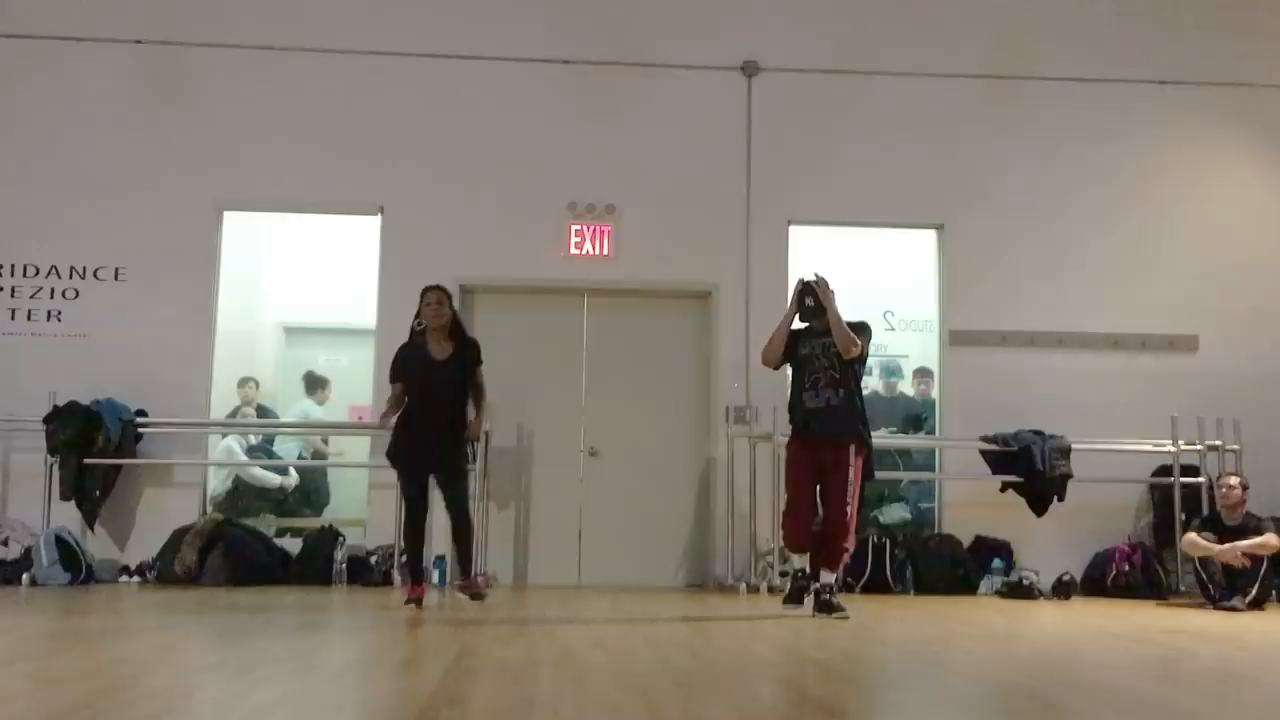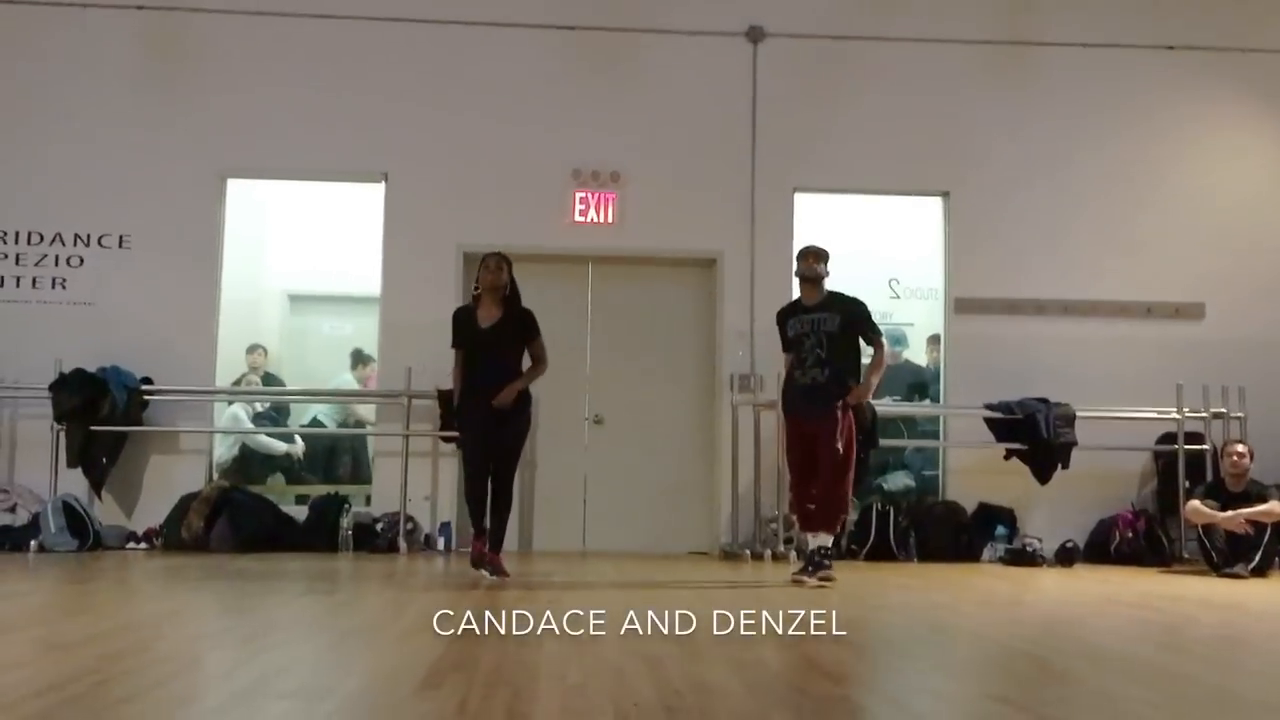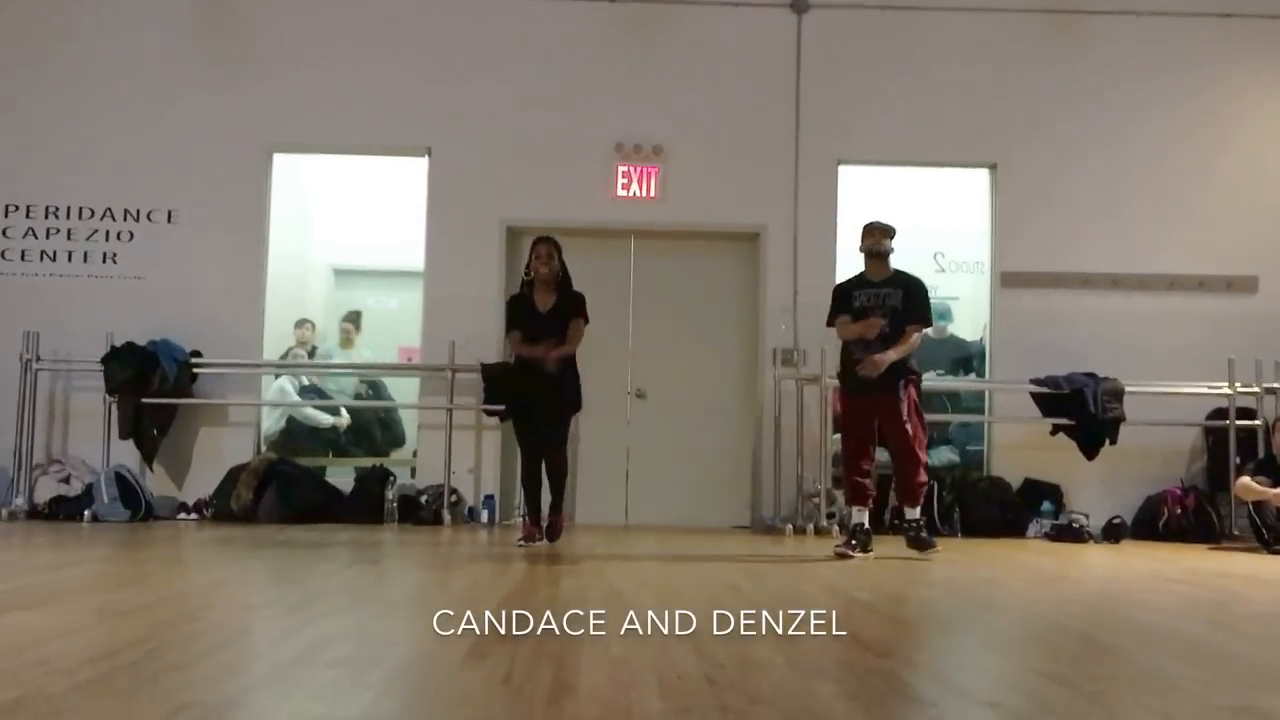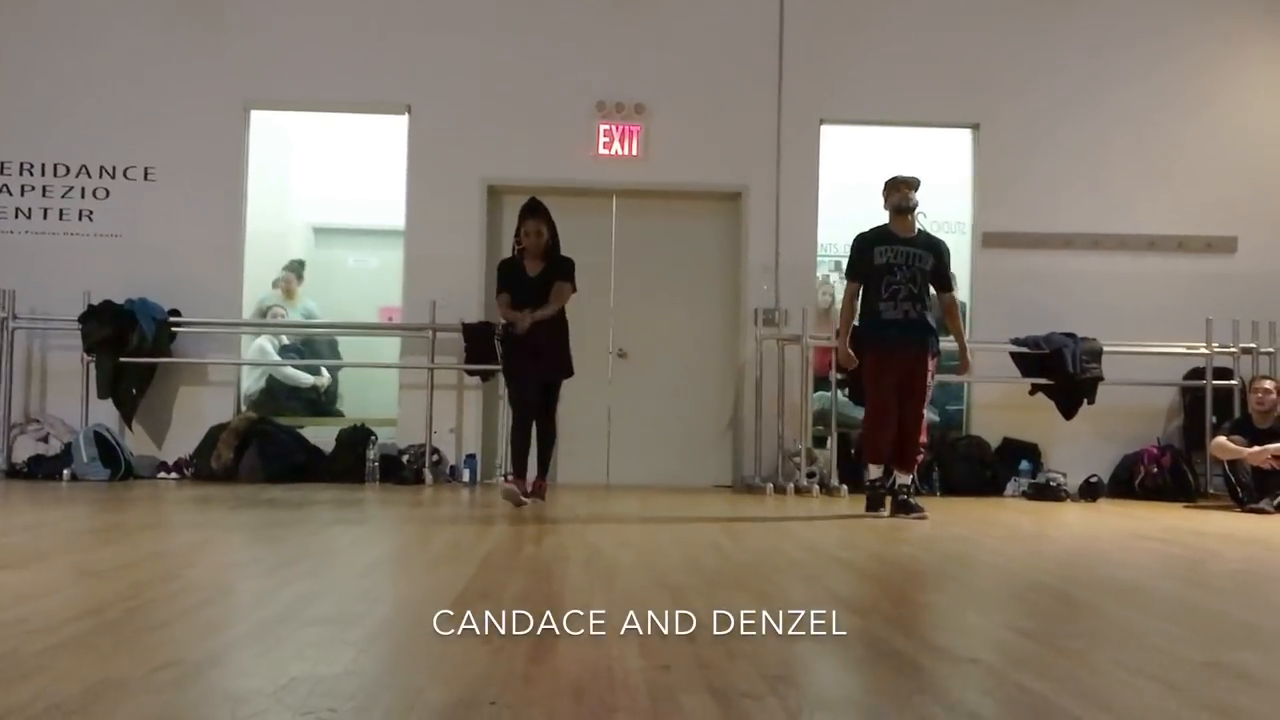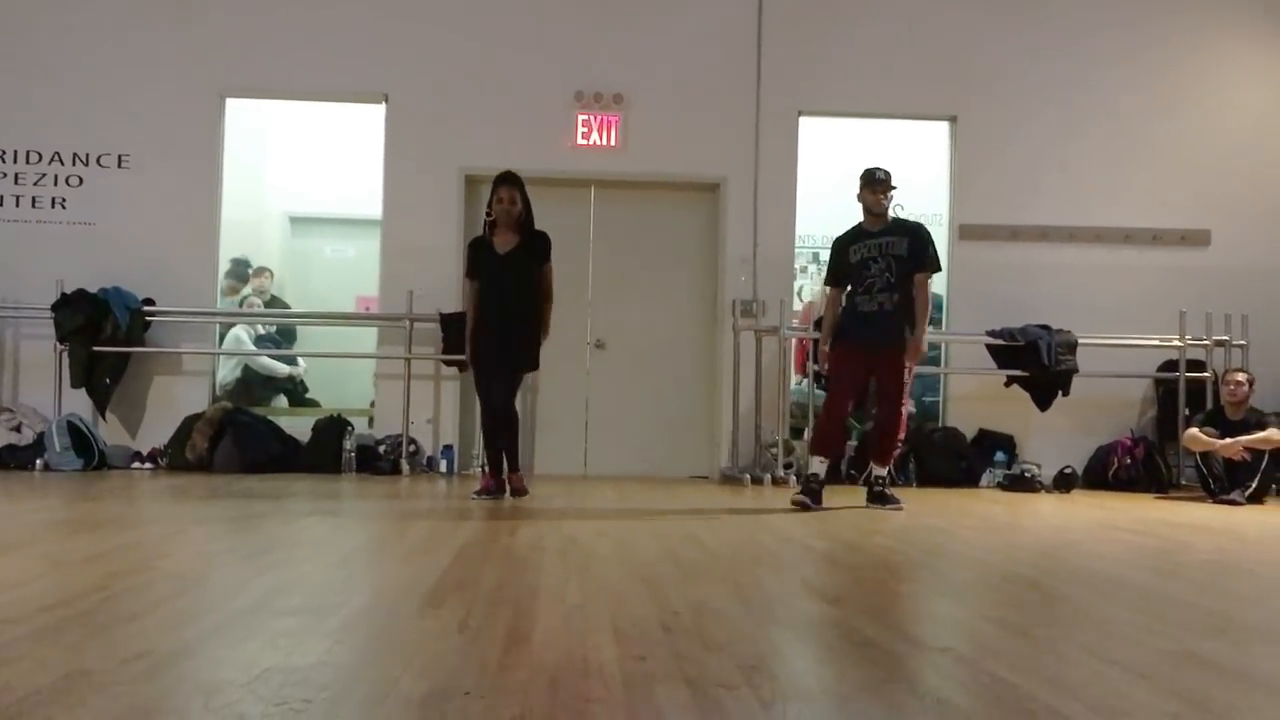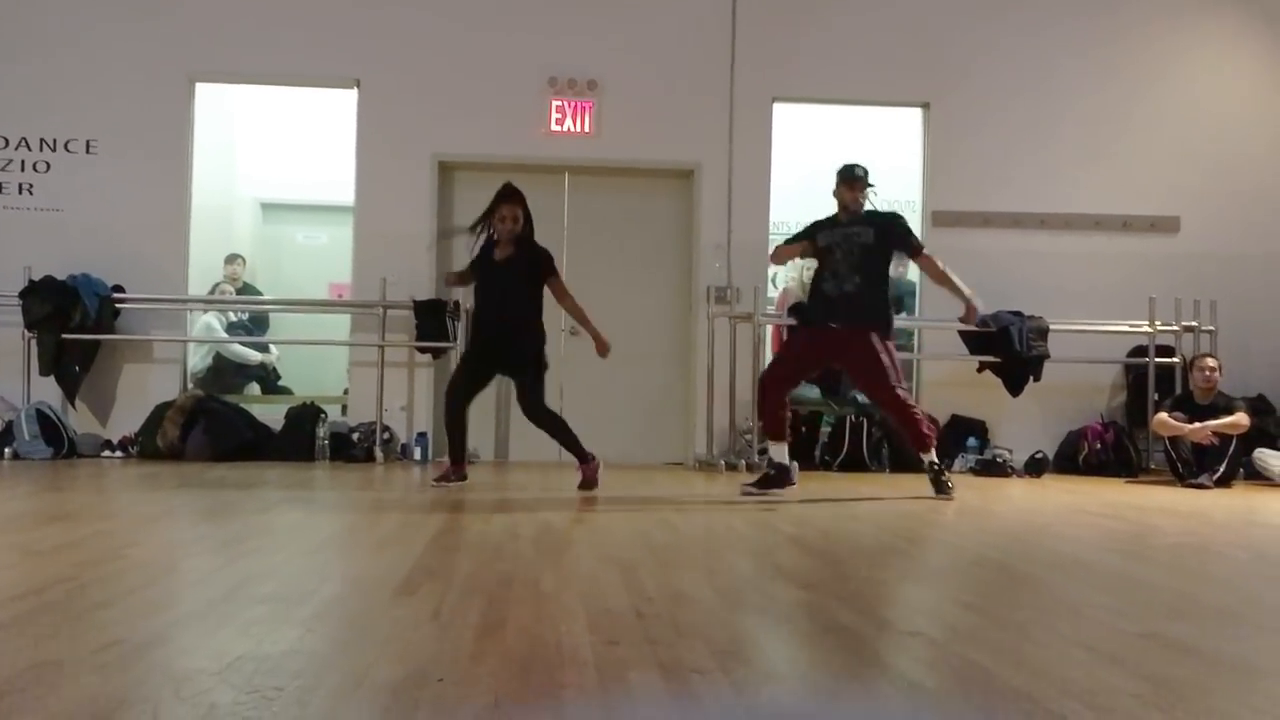
dt=0.7s
person 1, frame 1
left shoulder: (858, 330)
right shoulder: (796, 337)
left elbow: (849, 349)
right elbow: (768, 359)
left wrist: (829, 305)
right wrist: (791, 311)
left hip: (845, 438)
right hip: (804, 437)
left knee: (839, 516)
right knee: (797, 511)
left ankle: (826, 590)
right ankle: (800, 575)
person 1, frame 2
left shoulder: (849, 308)
right shoulder: (786, 315)
left elbow: (879, 346)
left wrist: (870, 381)
right wrist: (788, 395)
left hip: (836, 405)
right hip: (797, 409)
left knee: (834, 477)
right knee: (802, 483)
left ankle: (824, 551)
right ankle: (813, 552)
person 1, frame 3
left shoulder: (911, 286)
right shoulder: (846, 290)
left elbow: (913, 335)
right elbow: (841, 329)
left wrist: (887, 357)
right wrist: (862, 327)
left hip: (897, 378)
right hip: (856, 382)
left knee: (908, 451)
right knee: (855, 457)
left ankle: (914, 525)
right ankle: (860, 531)
person 1, frame 4
left shoulder: (935, 247)
right shoulder: (867, 242)
left elbow: (947, 299)
right elbow: (852, 293)
left wrist: (962, 347)
right wrist: (843, 341)
left hip: (920, 346)
right hip: (877, 344)
left knee: (913, 421)
right knee: (880, 416)
left ankle: (903, 492)
right ankle: (876, 485)
person 1, frame 5
left shoulder: (915, 234)
right shoulder: (845, 243)
left elbow: (922, 286)
right elbow: (835, 295)
left wrist: (919, 334)
right wrist: (824, 342)
left hip: (896, 339)
right hip: (852, 338)
left knee: (892, 413)
right knee: (835, 406)
left ankle: (878, 483)
right ankle: (815, 480)
person 1, frame 6
left shoulder: (885, 223)
right shoulder: (820, 230)
left elbow: (924, 260)
right elbow: (776, 258)
left wrist: (964, 295)
right wrist: (793, 248)
left hip: (866, 328)
right hip: (818, 326)
left knee: (892, 397)
right knee: (771, 385)
left ankle: (933, 467)
right ankle: (780, 469)
person 2, frame 1
left shoulder: (468, 348)
right shoulder: (408, 352)
left elbow: (477, 389)
right elbow: (396, 398)
left wrist: (479, 416)
right wrist: (388, 414)
left hip: (451, 443)
right hip: (411, 442)
left knee: (459, 509)
right knee: (416, 512)
left ankle: (467, 577)
right ankle: (416, 583)
person 2, frame 2
left shoulder: (522, 318)
right shoulder: (462, 317)
left elbow: (540, 362)
right elbow: (460, 366)
left wrist: (517, 386)
right wrist: (457, 406)
left hip: (512, 410)
right hip: (473, 409)
left knee: (503, 479)
right knee: (474, 476)
left ankle: (494, 553)
right ankle: (479, 537)
person 2, frame 3
left shoulder: (573, 300)
right shoulder: (517, 303)
left elbow: (573, 343)
right elbow: (516, 346)
left wrist: (555, 354)
right wrist: (539, 351)
left hip: (561, 389)
right hip: (525, 389)
left knee: (555, 451)
right knee: (530, 454)
left ankle: (556, 514)
right ankle: (533, 523)
person 2, frame 4
left shoulder: (564, 266)
right shoulder: (508, 267)
left elbow: (557, 302)
right elbow: (503, 308)
left wrist: (534, 318)
right wrist: (518, 316)
left hip: (552, 352)
right hip: (518, 352)
left knee: (546, 416)
right knee: (521, 412)
left ankle: (540, 480)
right ankle: (518, 481)
person 2, frame 5
left shoulder: (537, 242)
right shoulder: (478, 247)
left elbow: (546, 290)
right elbow: (473, 296)
left wrist: (543, 330)
right wrist: (469, 340)
left hip: (520, 336)
right hip: (487, 337)
left knee: (503, 401)
right knee: (489, 404)
left ankle: (514, 472)
right ankle: (494, 476)
person 2, frame 6
left shoulder: (536, 255)
right shoulder: (487, 249)
left elbow: (563, 297)
right elbow: (470, 277)
left wrist: (594, 334)
right wrist: (456, 278)
left hip: (525, 343)
right hip: (485, 342)
left knee: (533, 409)
right knee: (454, 398)
left ankle: (587, 462)
right ankle: (457, 466)
